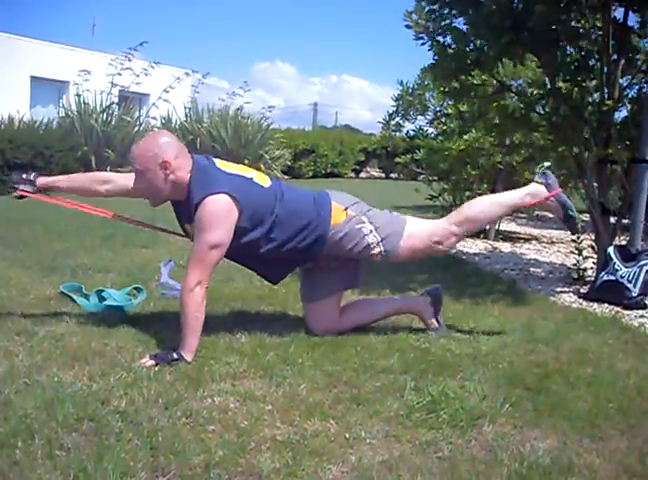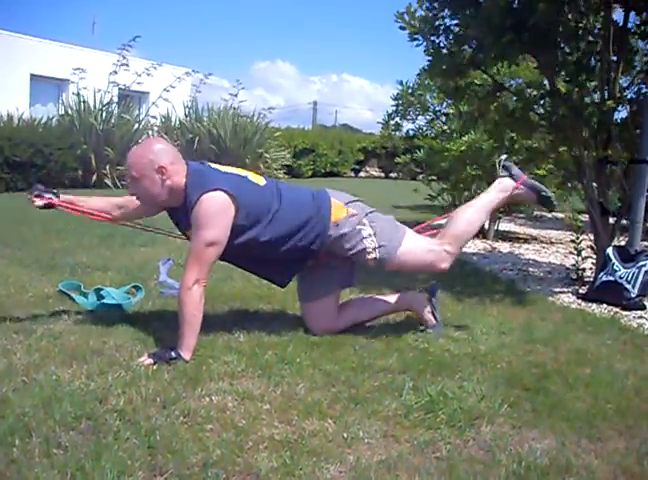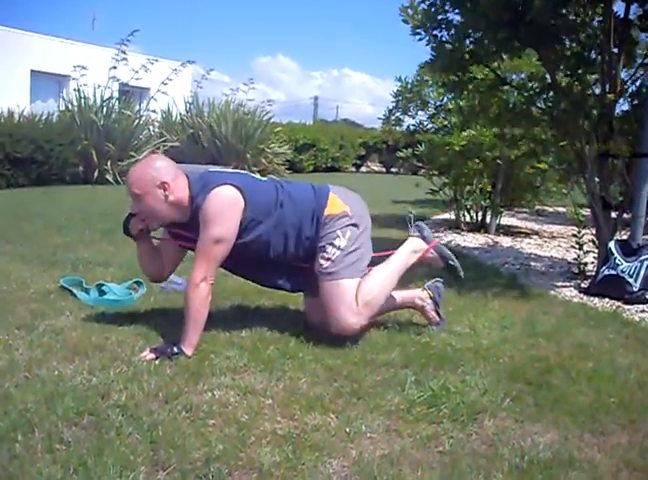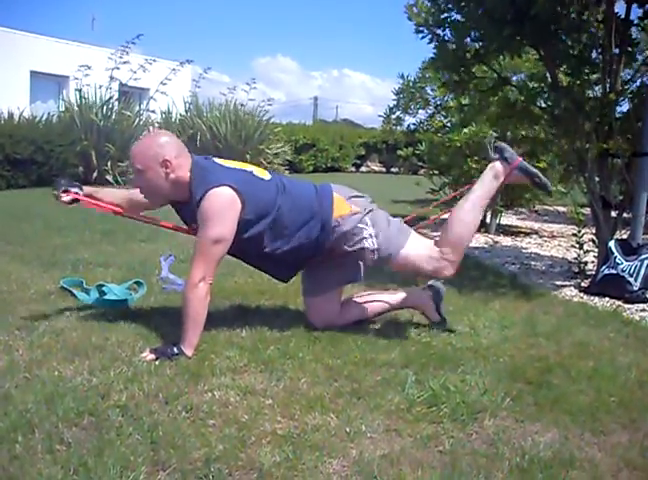
dt=0.5s
person 1, frame 1
left shoulder: (214, 202)
right shoulder: (182, 176)
left elbow: (196, 285)
right elbow: (105, 182)
left wrist: (185, 352)
right wrist: (40, 182)
left hip: (339, 225)
right hip: (323, 237)
left knee: (446, 233)
right knee: (323, 325)
left ankle: (536, 191)
right ankle: (418, 303)
person 1, frame 2
left shoulder: (211, 201)
right shoulder: (166, 189)
left elbow: (193, 282)
right elbow: (119, 208)
left wrist: (183, 351)
right wrist: (61, 199)
left hip: (338, 220)
right hip: (317, 238)
left knee: (440, 253)
right knee: (321, 322)
left ankle: (506, 184)
right ankle: (412, 300)
person 1, frame 3
left shoulder: (218, 199)
right shoulder: (181, 214)
left elbow: (201, 280)
right elbow: (156, 271)
left wrist: (184, 347)
right wrist: (140, 236)
left hip: (336, 215)
right hip: (318, 230)
left knee: (348, 322)
right knee: (322, 321)
left ankle: (414, 247)
right ankle: (420, 297)
person 1, frame 4
left shoulder: (216, 196)
right shoulder: (182, 182)
left elbow: (199, 279)
right elbow: (127, 198)
left wrist: (185, 348)
right wrist: (81, 192)
left hip: (340, 217)
right hip: (322, 234)
left knee: (441, 261)
right knee: (324, 317)
left ankle: (499, 169)
right ankle: (420, 298)
